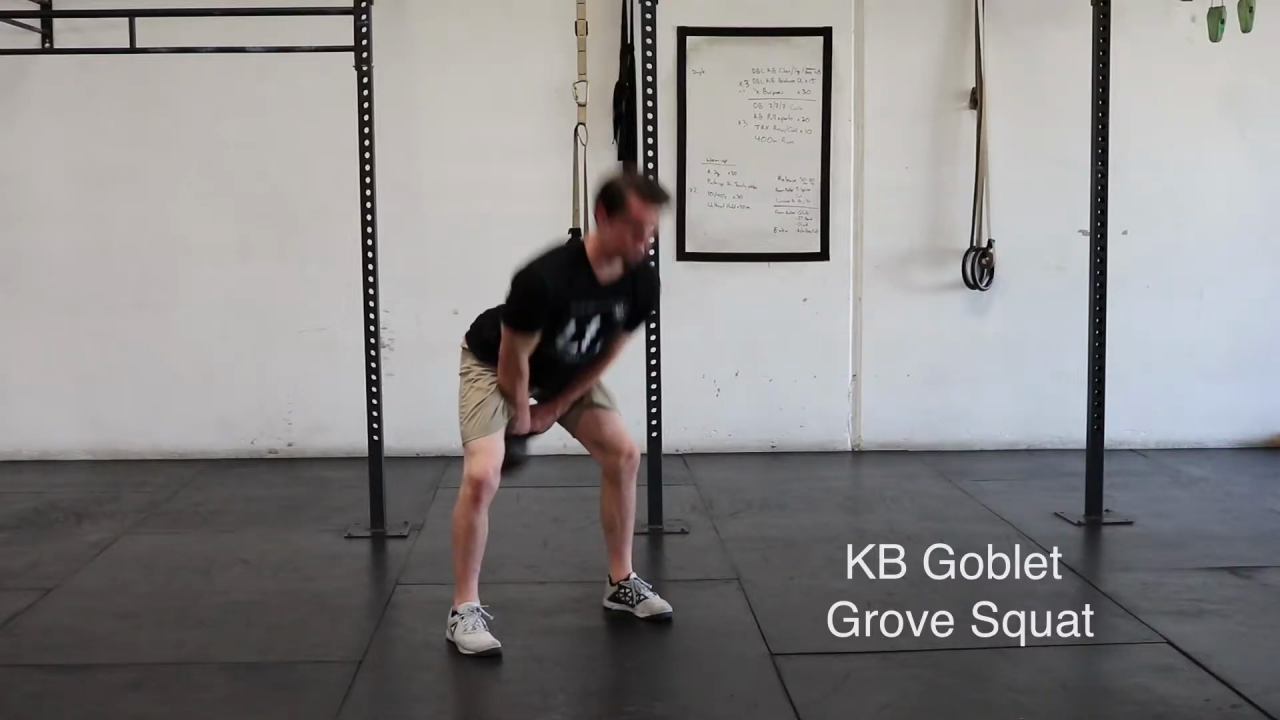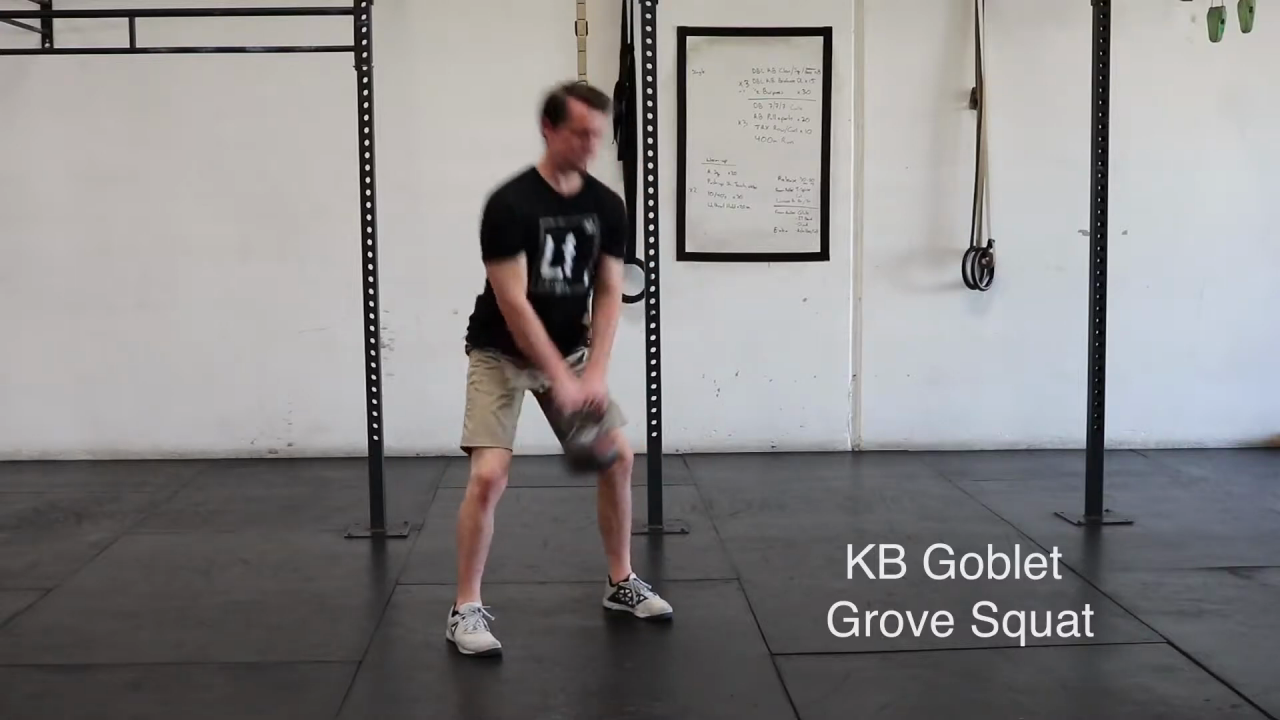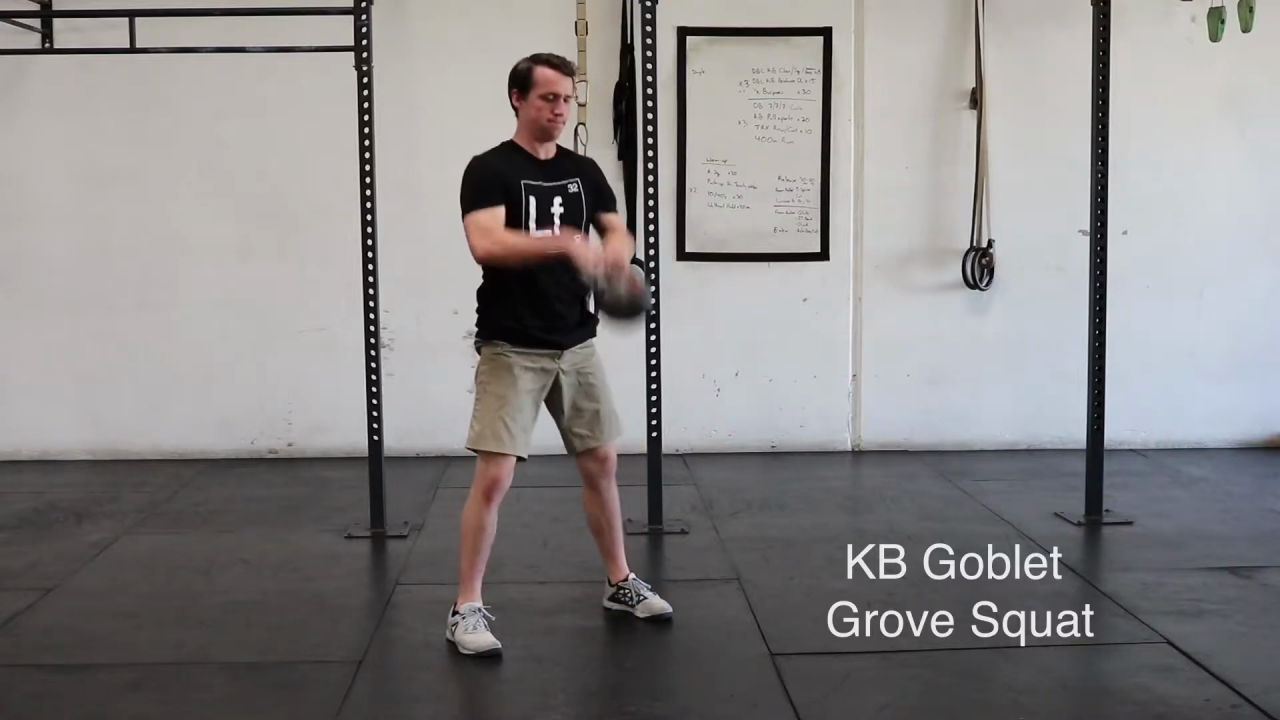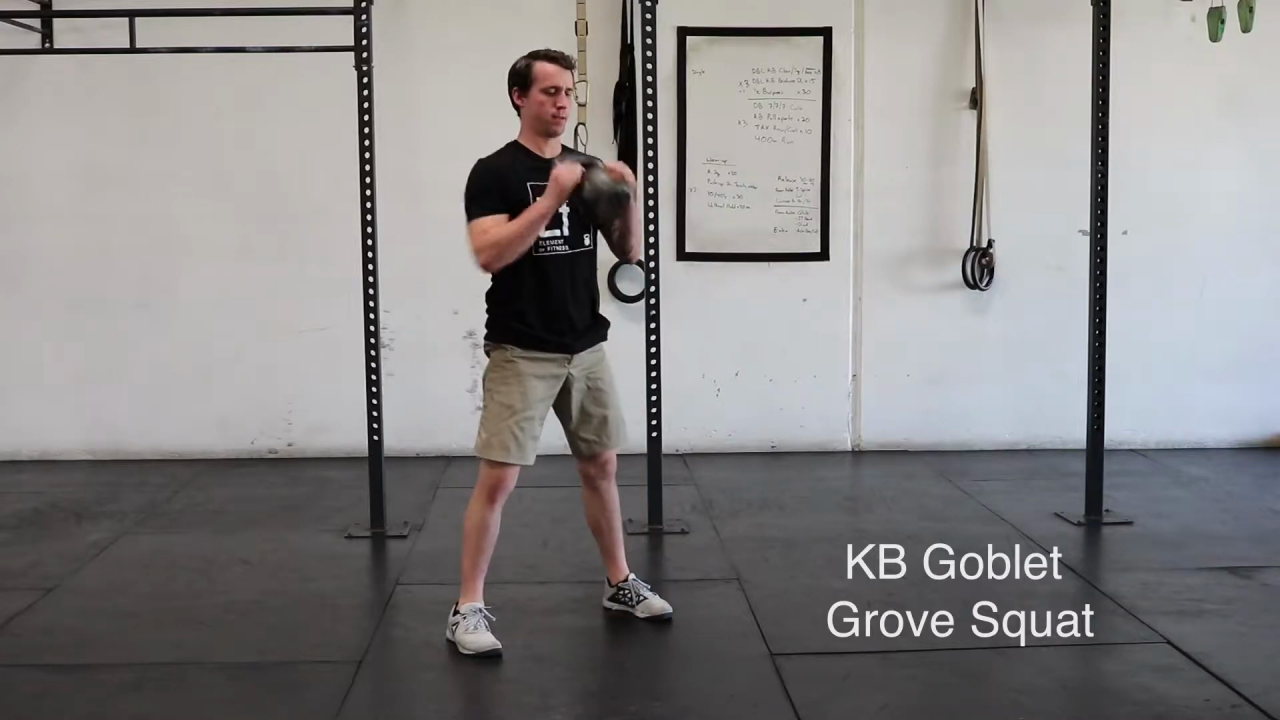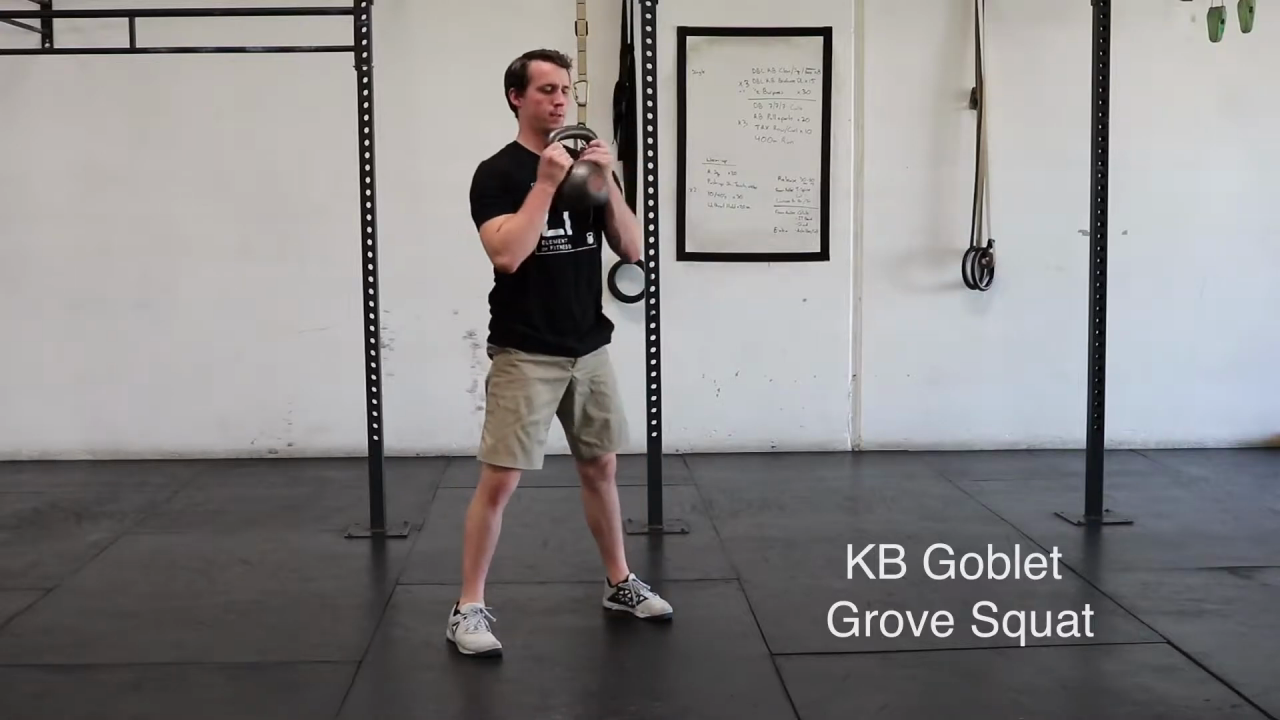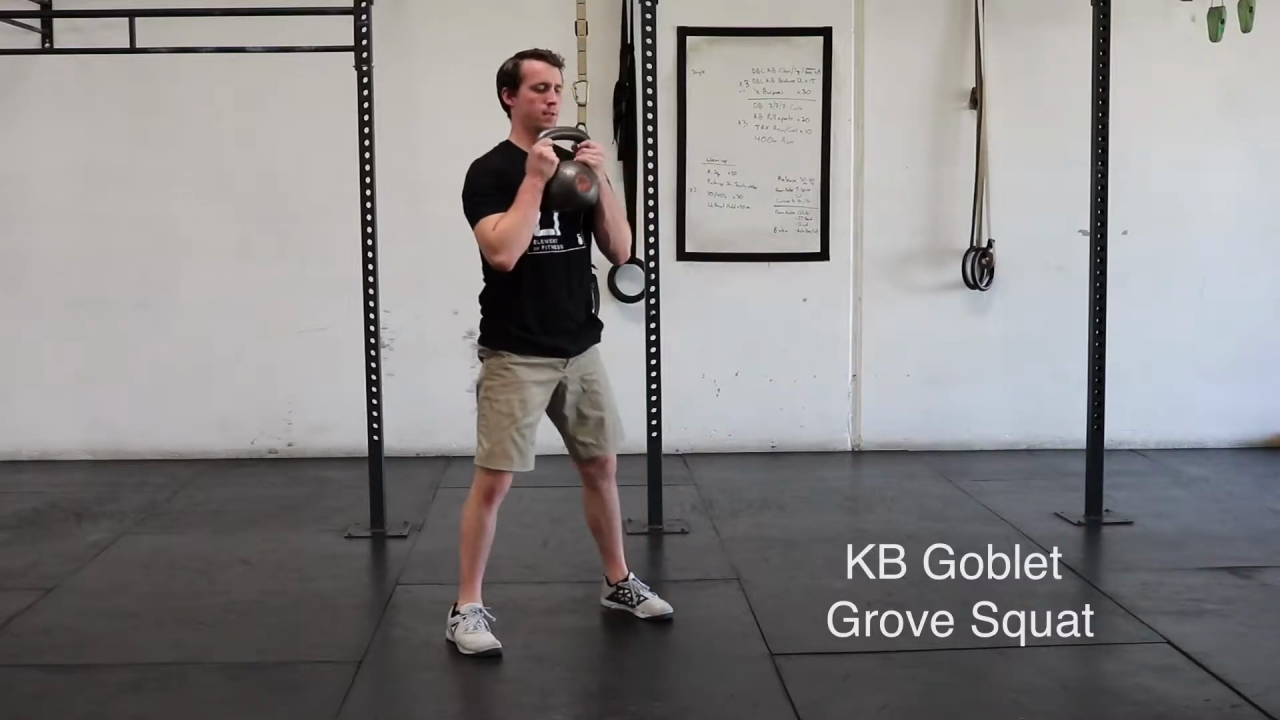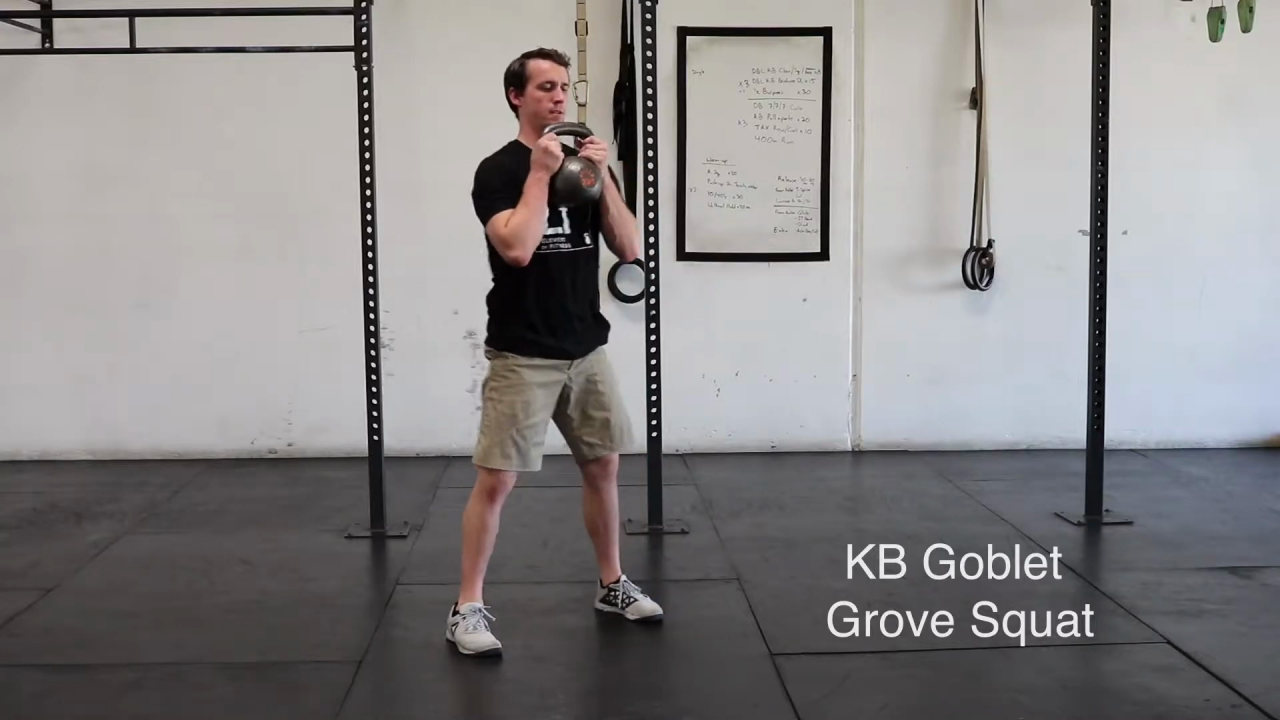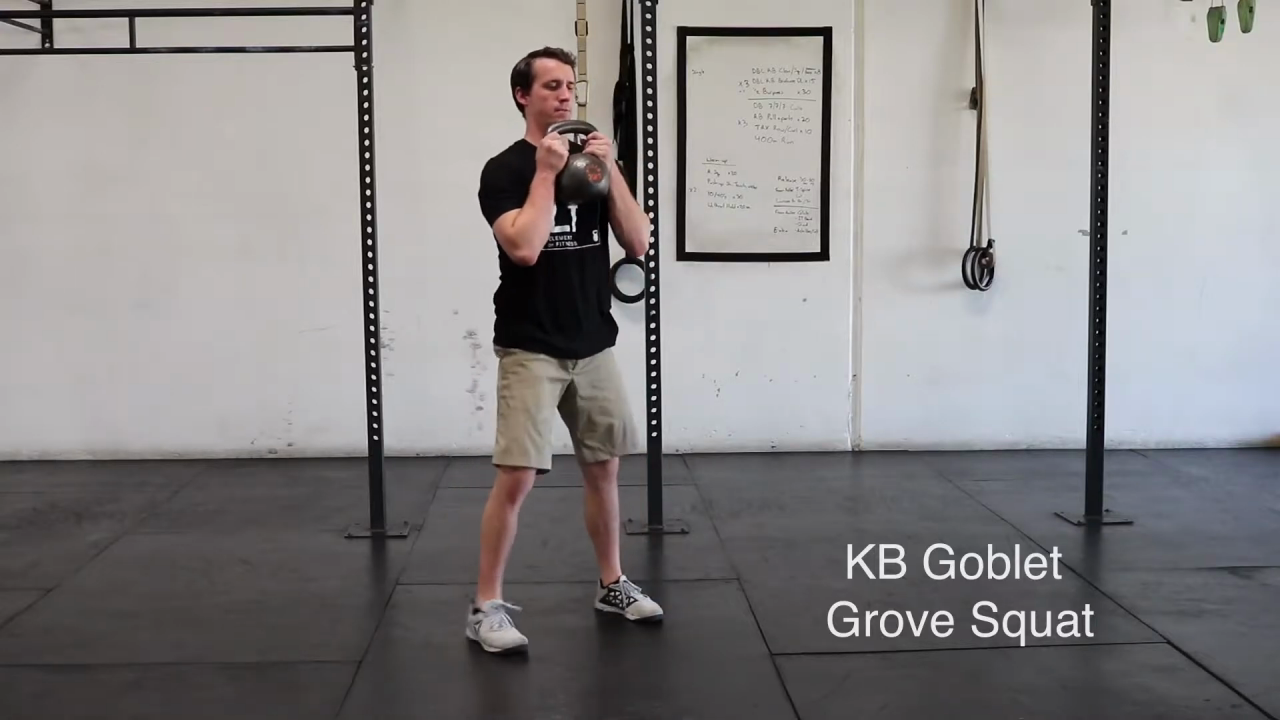
dt=0.2s
person 1, frame 1
left shoulder: (641, 284)
right shoulder: (545, 277)
left elbow: (605, 355)
right elbow: (513, 361)
left wrist: (551, 411)
right wrist: (518, 415)
left hip: (565, 369)
right hip: (493, 363)
left knee: (624, 454)
right knee: (482, 476)
left ankle: (621, 583)
right ankle: (466, 609)
person 1, frame 2
left shoulder: (607, 205)
right shoulder: (510, 203)
left elbow: (608, 291)
right elbow: (511, 300)
left wrist: (595, 371)
right wrist: (557, 377)
left hip: (569, 351)
right hip: (502, 355)
left knee: (619, 459)
right knee: (489, 476)
left ankle: (621, 583)
right ankle: (466, 607)
person 1, frame 3
left shoulder: (585, 171)
right shoulder: (489, 169)
left elbow: (617, 235)
right elbow: (485, 246)
left wrist: (618, 248)
right wrist: (562, 242)
left hip: (576, 346)
right hip: (512, 350)
left knee: (601, 464)
right knee: (494, 477)
left ankle: (621, 583)
right ankle: (466, 607)
person 1, frame 4
left shoulder: (587, 166)
right shoulder: (495, 171)
left elbow: (629, 251)
right elbow: (489, 256)
left wrist: (625, 199)
right wrist: (549, 200)
left hip: (586, 346)
right hip: (521, 353)
left knee: (602, 467)
right knee: (497, 480)
left ankle: (620, 582)
right ankle: (468, 608)
person 1, frame 5
left shoulder: (585, 164)
right shoulder: (497, 172)
left elbow: (631, 250)
right elbow: (507, 255)
left wrist: (607, 183)
right wrist: (545, 183)
left hip: (589, 348)
right hip: (524, 355)
left knee: (601, 469)
right knee: (499, 481)
left ankle: (619, 583)
right ankle: (469, 608)
person 1, frame 6
left shoulder: (580, 165)
right shoulder: (490, 171)
left elbow: (620, 251)
right elbow: (502, 253)
left wrist: (598, 180)
right wrist: (535, 178)
left hip: (580, 348)
right hip: (516, 355)
left knee: (601, 468)
right knee: (493, 482)
left ankle: (618, 581)
right ankle: (467, 608)
person 1, frame 7
left shoulder: (586, 164)
right shoulder: (498, 170)
left elbow: (629, 248)
right elbow: (517, 249)
left wrist: (602, 176)
right wrist: (540, 173)
left hip: (586, 349)
right hip: (523, 355)
left knee: (603, 468)
right knee: (496, 481)
left ankle: (611, 584)
right ankle: (467, 607)
person 1, frame 8
left shoulder: (595, 162)
right shoulder: (505, 170)
left elbow: (638, 242)
right elbow: (524, 248)
left wrist: (608, 171)
right wrist: (546, 171)
left hip: (593, 347)
right hip: (530, 350)
left knee: (603, 470)
right knee: (516, 479)
left ankle: (612, 584)
right ankle: (488, 603)
